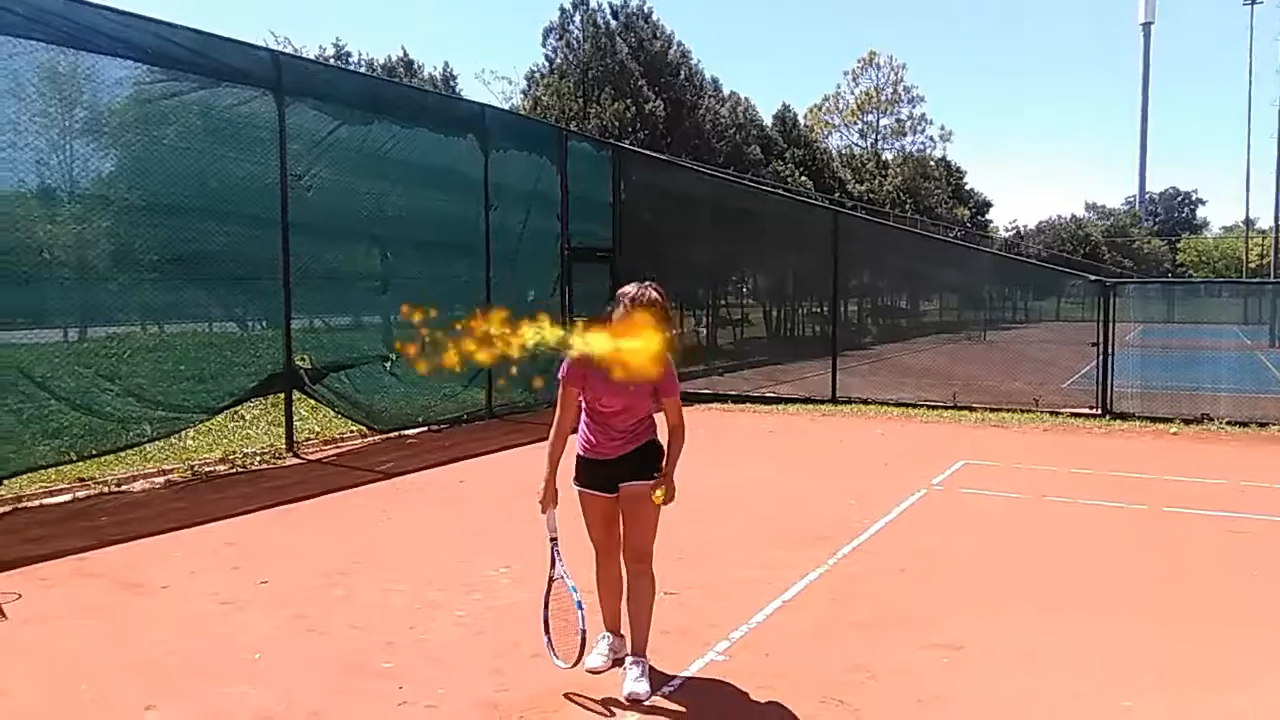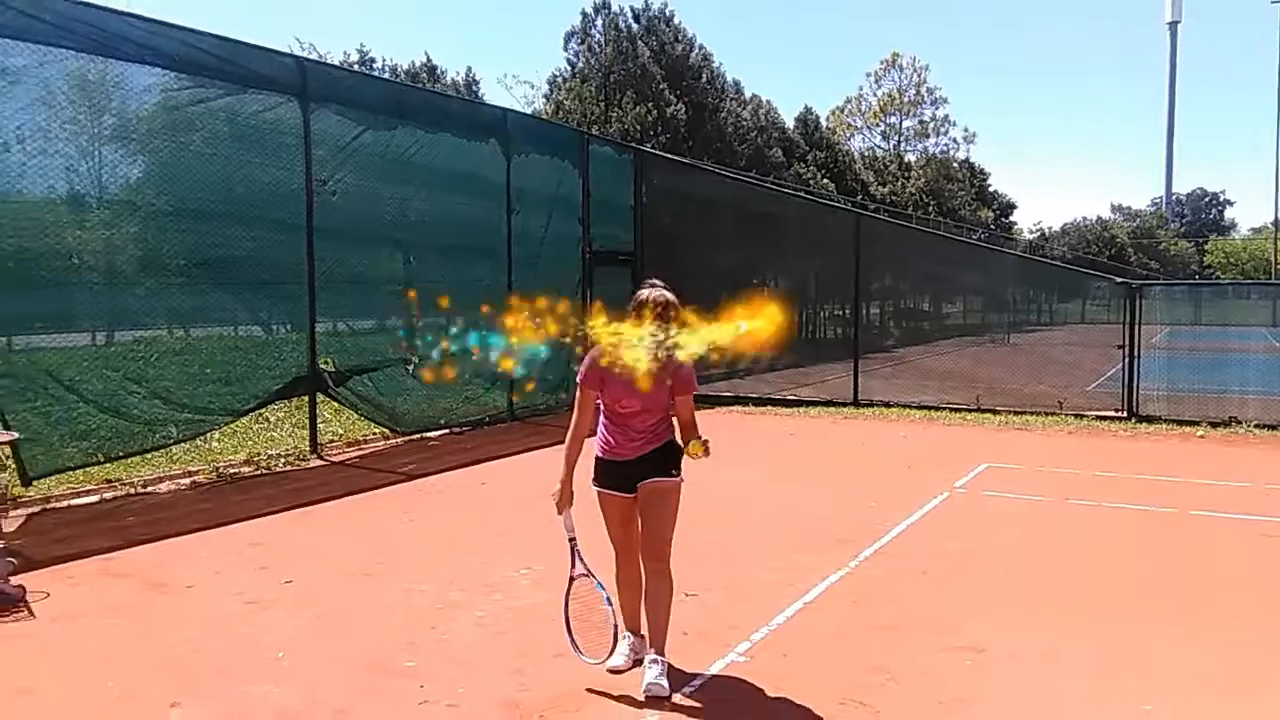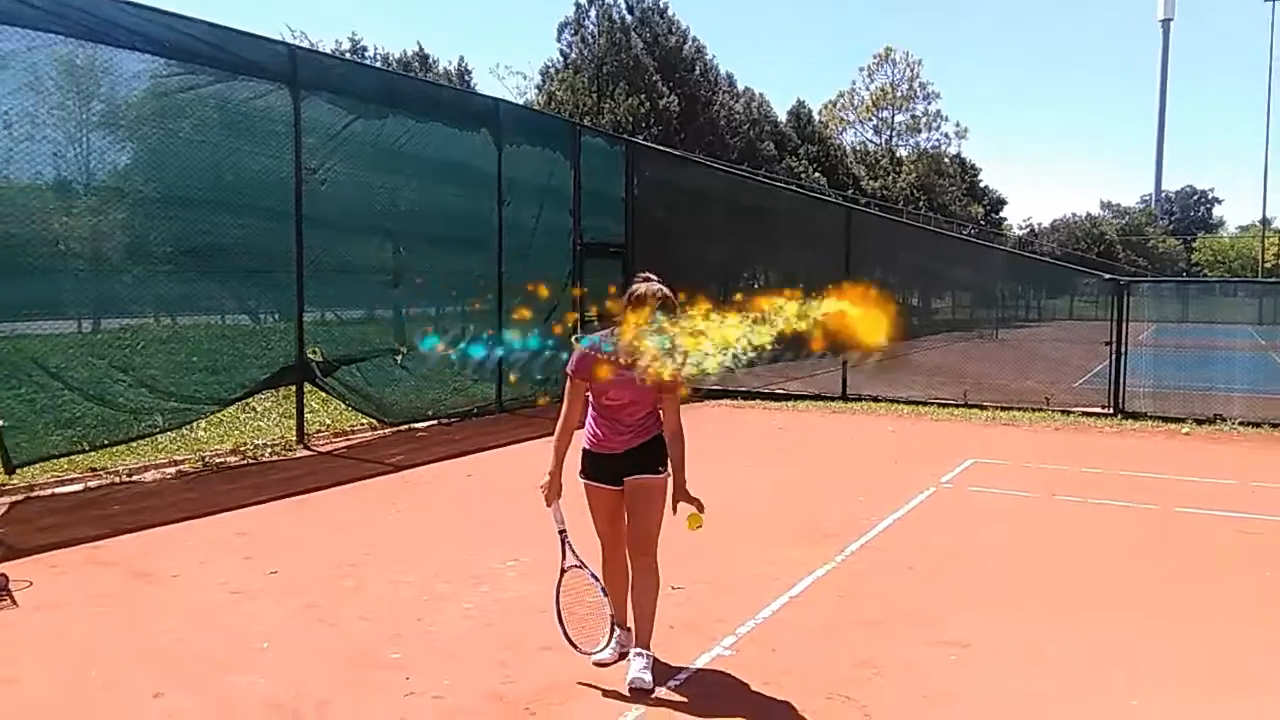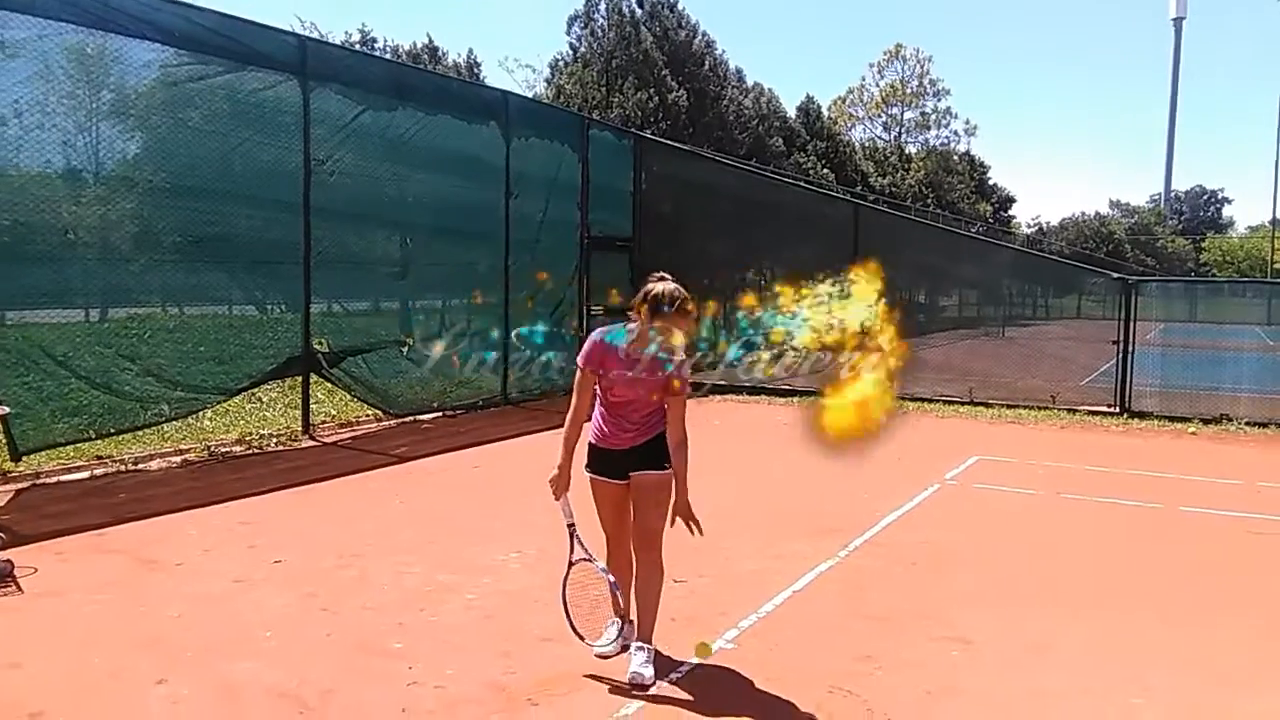
dt=0.2s
person 1, frame 1
left shoulder: (659, 366)
right shoulder: (583, 357)
left elbow: (676, 424)
right elbow: (564, 420)
left wrist: (668, 473)
right wrist: (550, 478)
left hip: (639, 461)
right hip: (592, 462)
left knee: (637, 559)
right knee: (605, 555)
left ankle: (637, 659)
right ankle: (611, 636)
person 1, frame 2
left shoulder: (676, 364)
right shoulder: (600, 358)
left elbow: (686, 420)
right elbow: (581, 422)
left wrist: (694, 444)
right wrist: (566, 479)
left hip: (658, 461)
right hip: (611, 463)
left knee: (656, 557)
right knee: (626, 555)
left ankle: (656, 658)
right ankle: (632, 637)
person 1, frame 3
right shoulder: (592, 350)
left elbow: (672, 428)
right elbow: (570, 414)
left wrist: (680, 485)
right wrist: (555, 472)
left hip: (646, 455)
right hip: (598, 456)
left knee: (642, 552)
right knee: (612, 548)
left ankle: (641, 651)
right ankle: (619, 630)
person 1, frame 4
left shoulder: (674, 363)
right shoulder: (602, 344)
left elbow: (677, 433)
right elbow: (579, 409)
left wrist: (681, 498)
right wrist: (564, 466)
left hip: (651, 451)
right hip: (604, 451)
left knee: (648, 547)
right knee: (617, 543)
left ankle: (642, 645)
right ankle: (622, 623)
